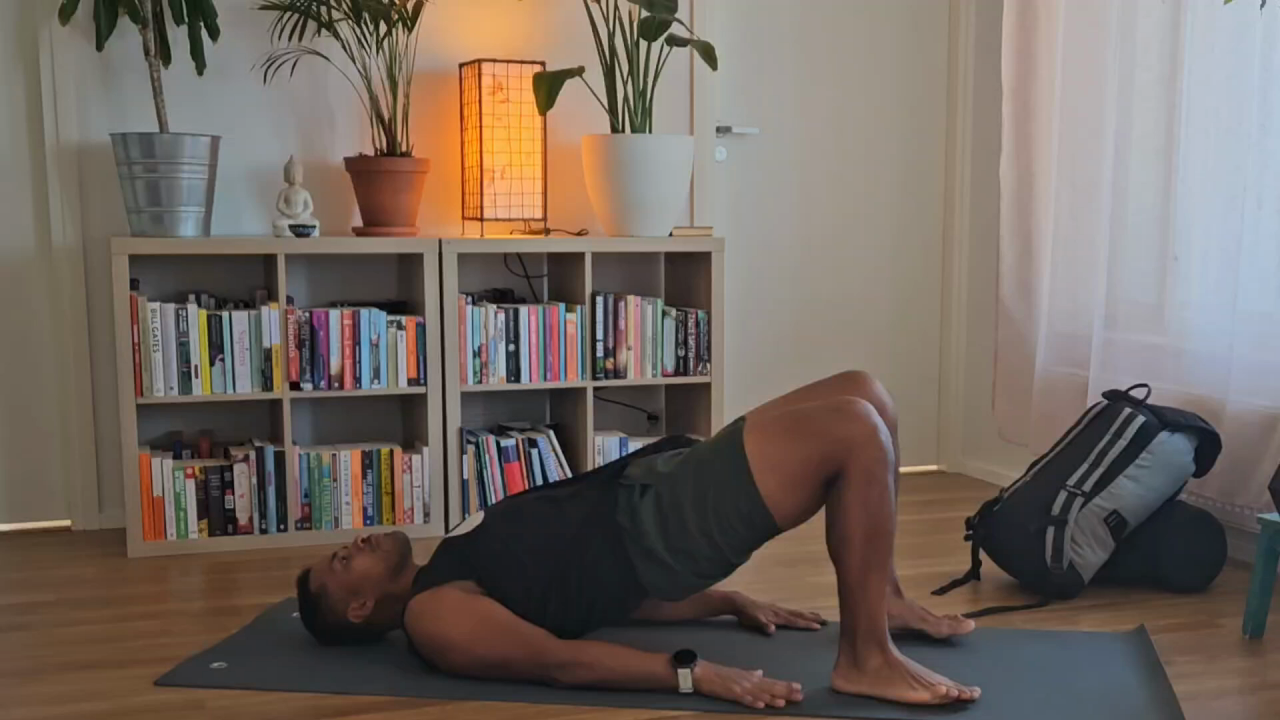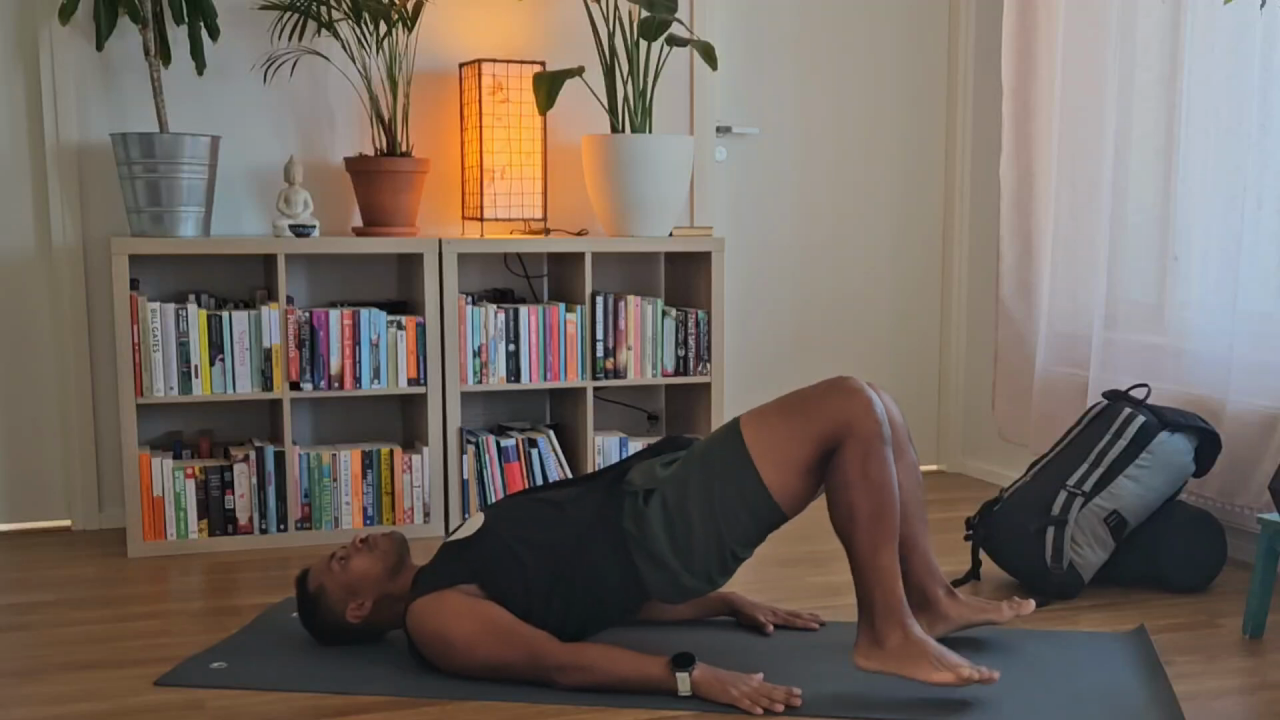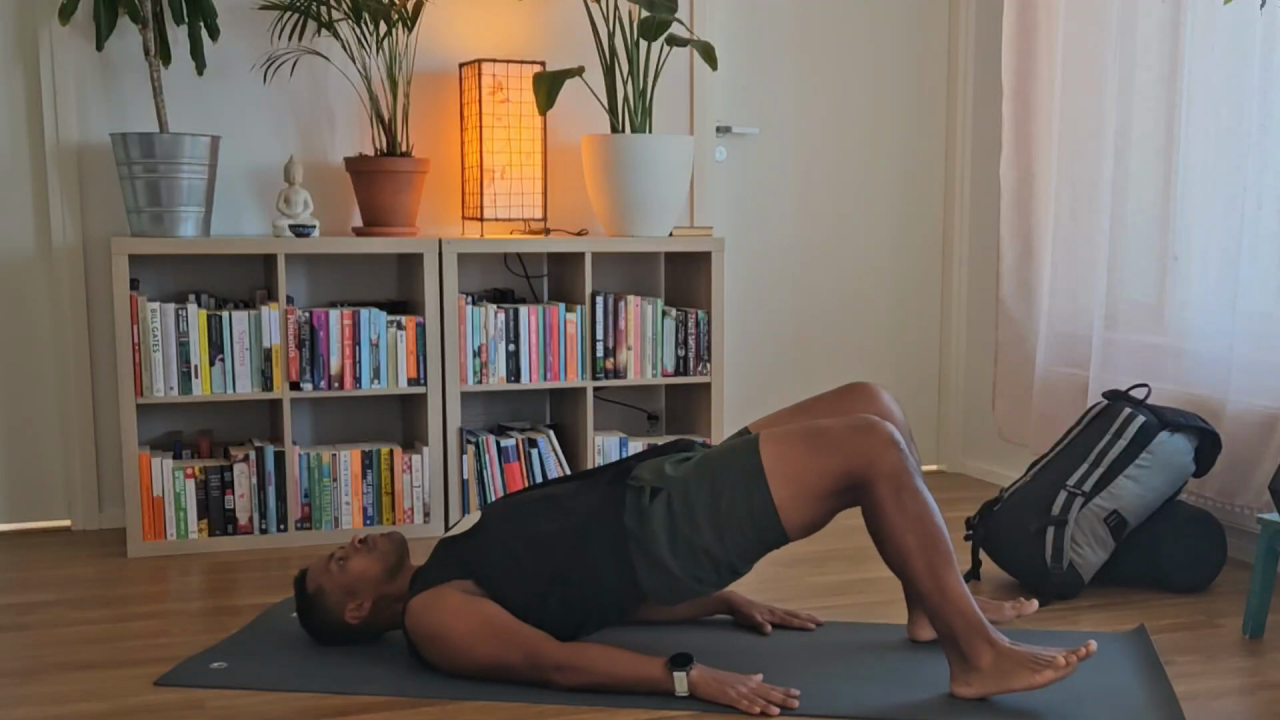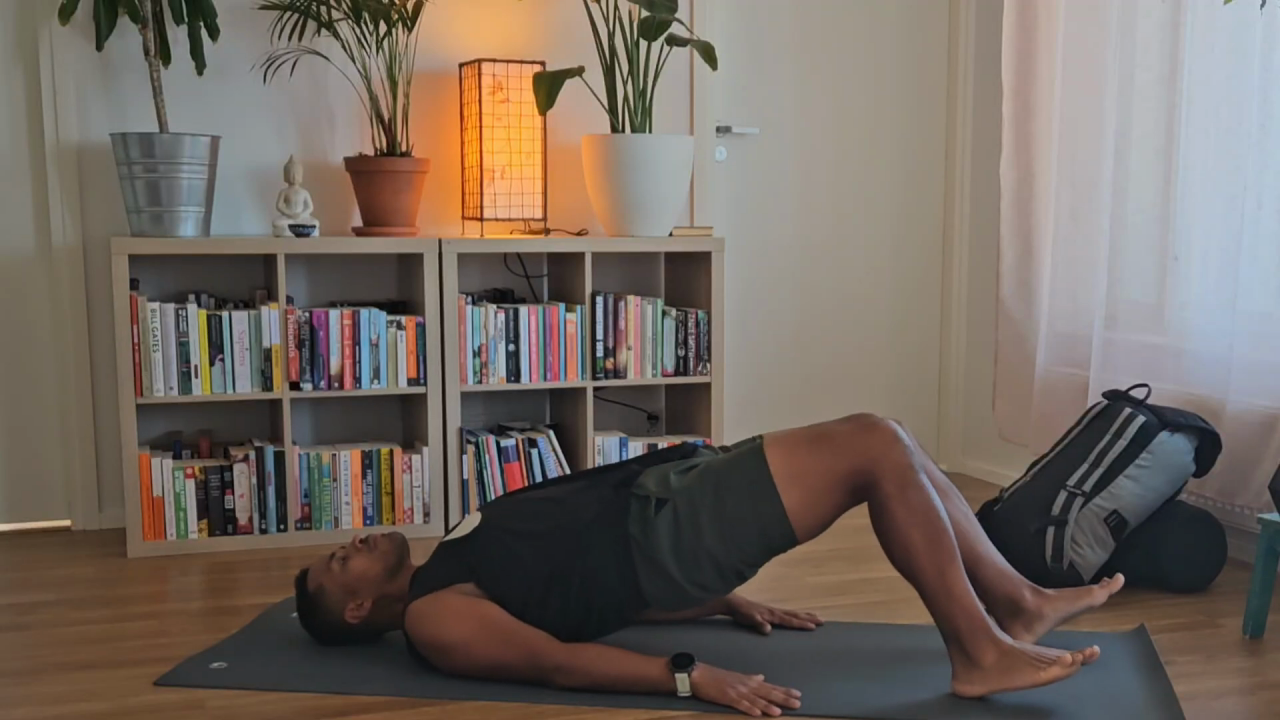
dt=0.5s
person 1, frame 1
left shoulder: (452, 572)
right shoulder: (433, 617)
right elbow: (558, 660)
left wrist: (729, 602)
right wrist: (698, 673)
right hip: (656, 527)
left knee: (861, 394)
right knee: (855, 429)
left ankle: (878, 598)
right ankle: (866, 657)
person 1, frame 2
left shoulder: (453, 575)
right shoulder: (436, 619)
left wrist: (728, 603)
right hip: (660, 527)
left knee: (870, 407)
right knee: (851, 406)
left ankle: (929, 599)
right ankle: (888, 634)
person 1, frame 3
left shoulder: (452, 571)
right shoulder: (433, 618)
left wrist: (727, 601)
left hip: (657, 497)
right hip: (664, 524)
left knee: (870, 404)
right knee: (872, 448)
left ankle: (933, 604)
person 1, frame 4
left shoulder: (454, 572)
right shoulder: (433, 619)
left wrist: (729, 603)
left hip: (662, 495)
right hip: (664, 530)
left knee: (886, 441)
right knee: (878, 447)
left ankle: (1018, 602)
right ankle: (982, 652)
